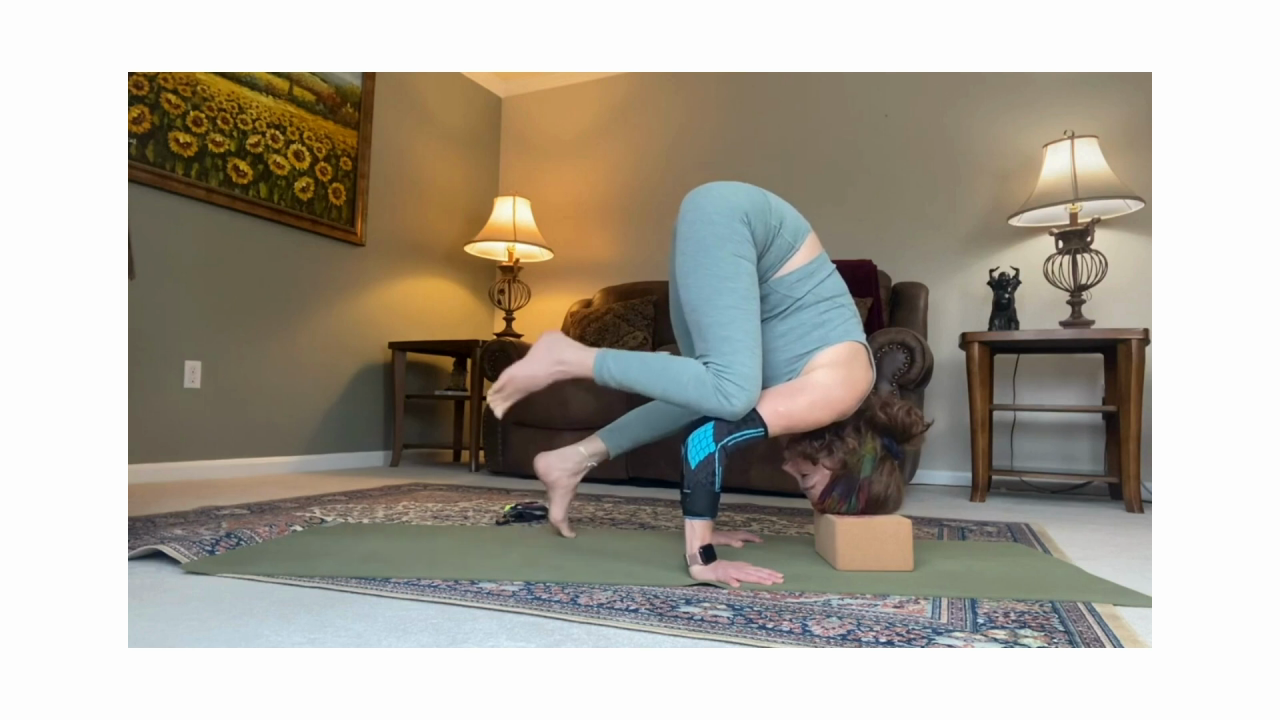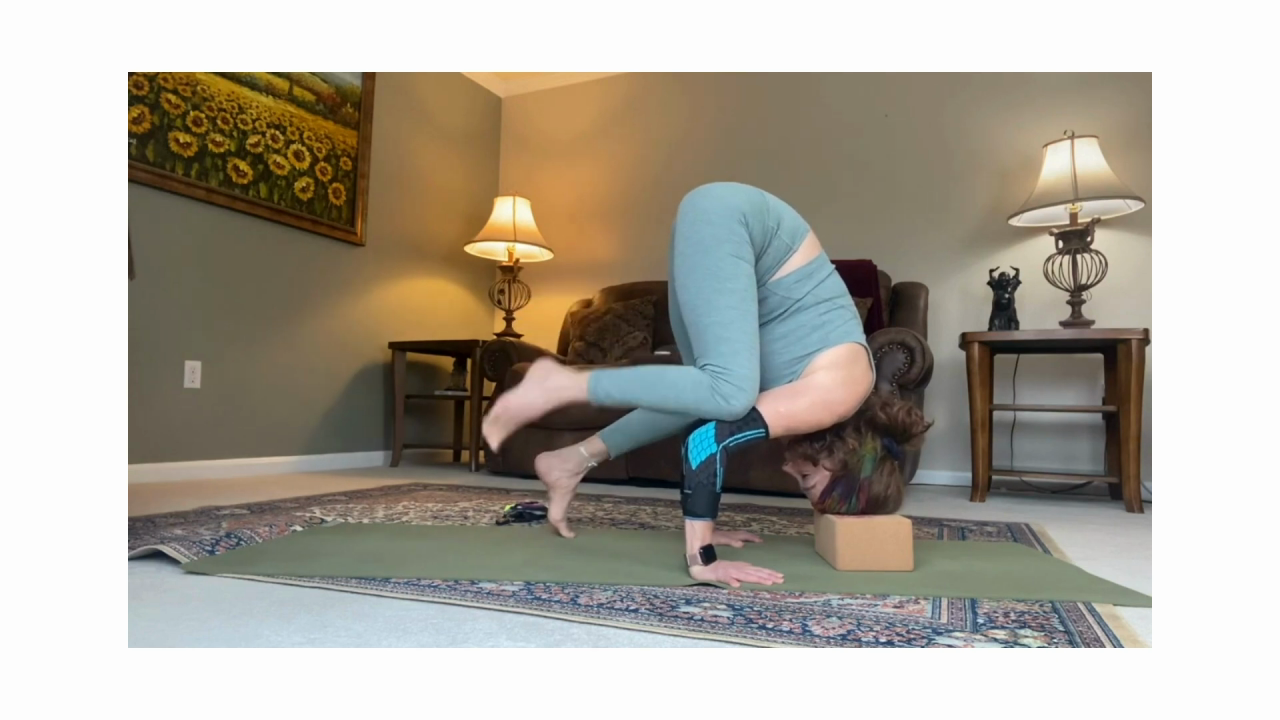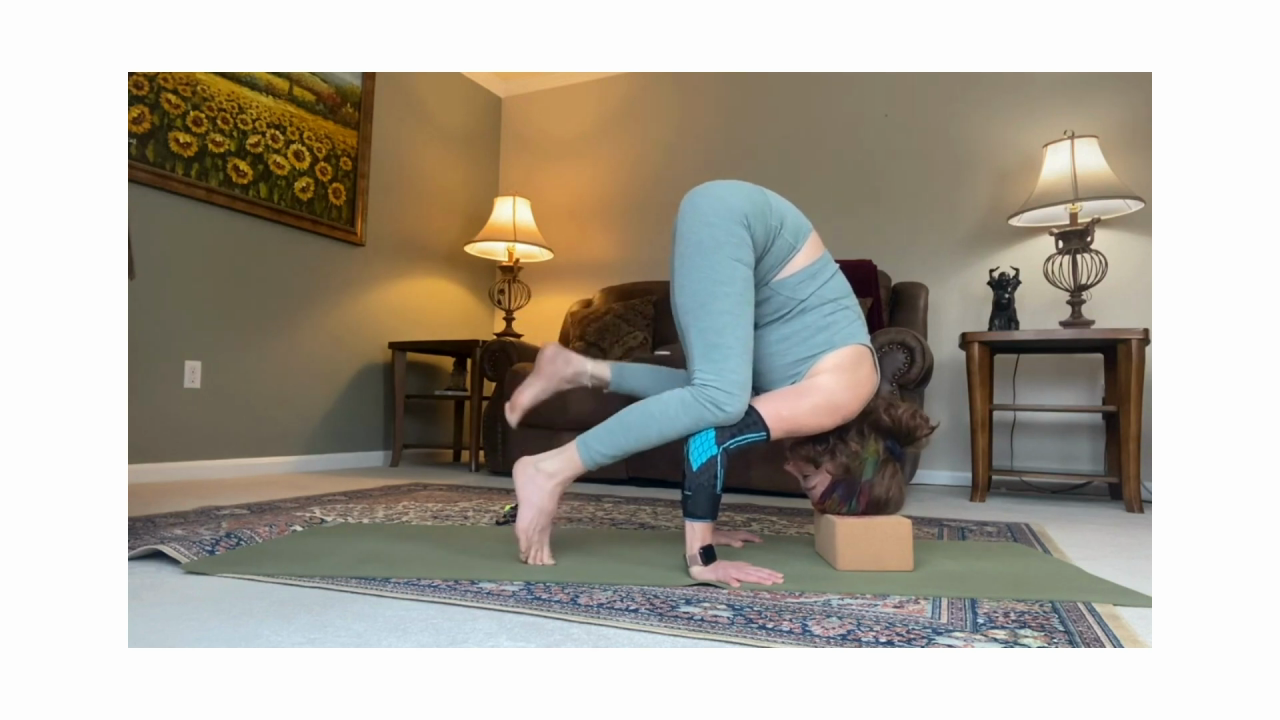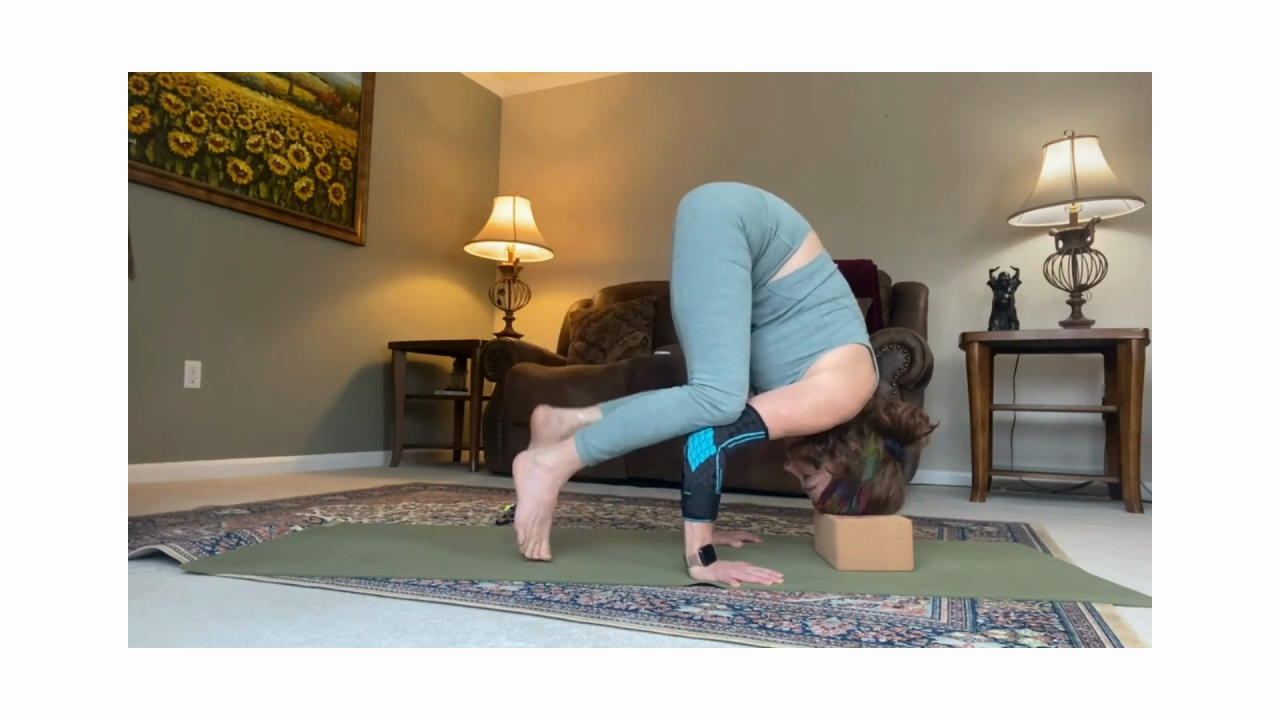
dt=1s
person 1, frame 1
left shoulder: (843, 383)
right shoulder: (838, 392)
right elbow: (711, 440)
left wrist: (704, 531)
right wrist: (701, 559)
left hip: (734, 223)
left knee: (707, 396)
right knee: (729, 396)
left ankle: (573, 461)
right ankle: (567, 358)
person 1, frame 2
left shoulder: (842, 382)
right shoulder: (837, 394)
right elbow: (712, 441)
left wrist: (703, 528)
right wrist: (701, 559)
left hip: (733, 225)
right hip: (725, 218)
left knee: (707, 397)
right knee: (728, 396)
left ankle: (575, 460)
right ankle: (562, 385)
person 1, frame 3
left shoulder: (845, 384)
right shoulder: (840, 397)
right elbow: (716, 442)
left wrist: (704, 529)
right wrist: (701, 558)
left hip: (736, 222)
left knee: (711, 399)
right knee: (720, 402)
left ankle: (578, 370)
right ankle: (550, 472)
person 1, frame 4
left shoulder: (843, 385)
right shoulder: (838, 397)
right elbow: (713, 440)
left wrist: (704, 527)
right wrist: (701, 561)
left hip: (742, 226)
right hip: (725, 217)
left knee: (716, 401)
right knee: (718, 402)
left ankle: (573, 422)
right ankle: (551, 466)
